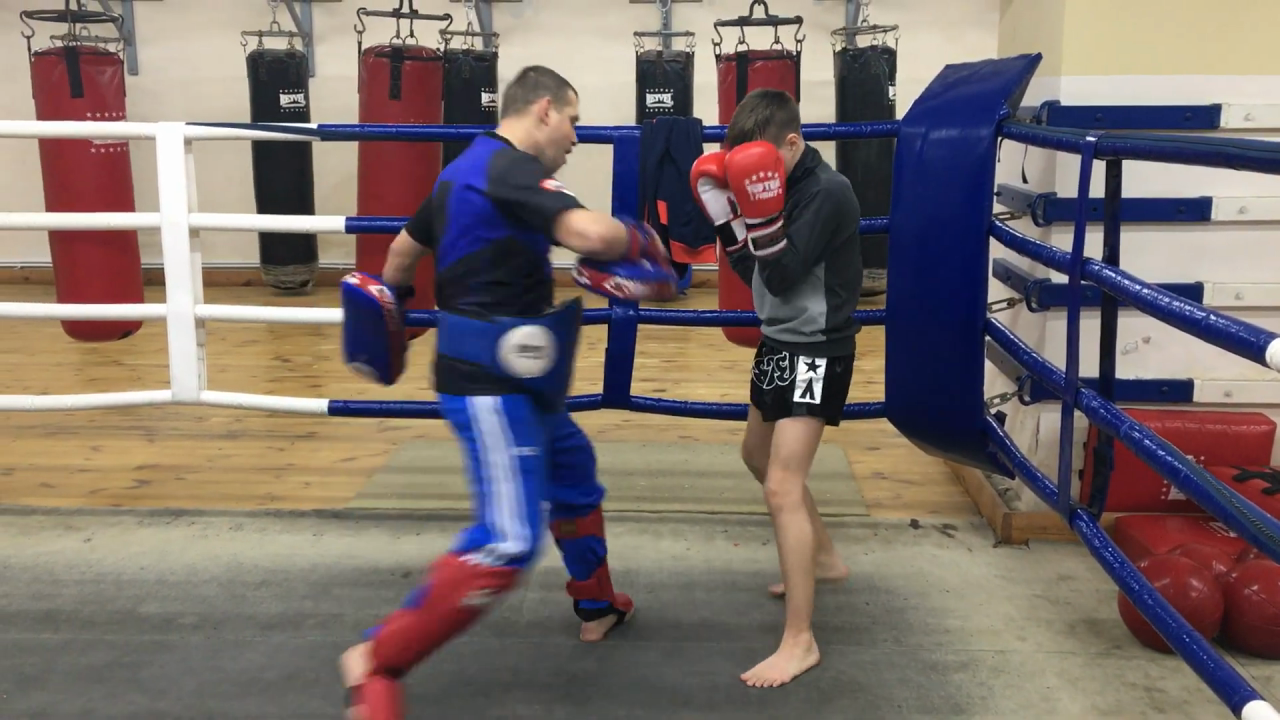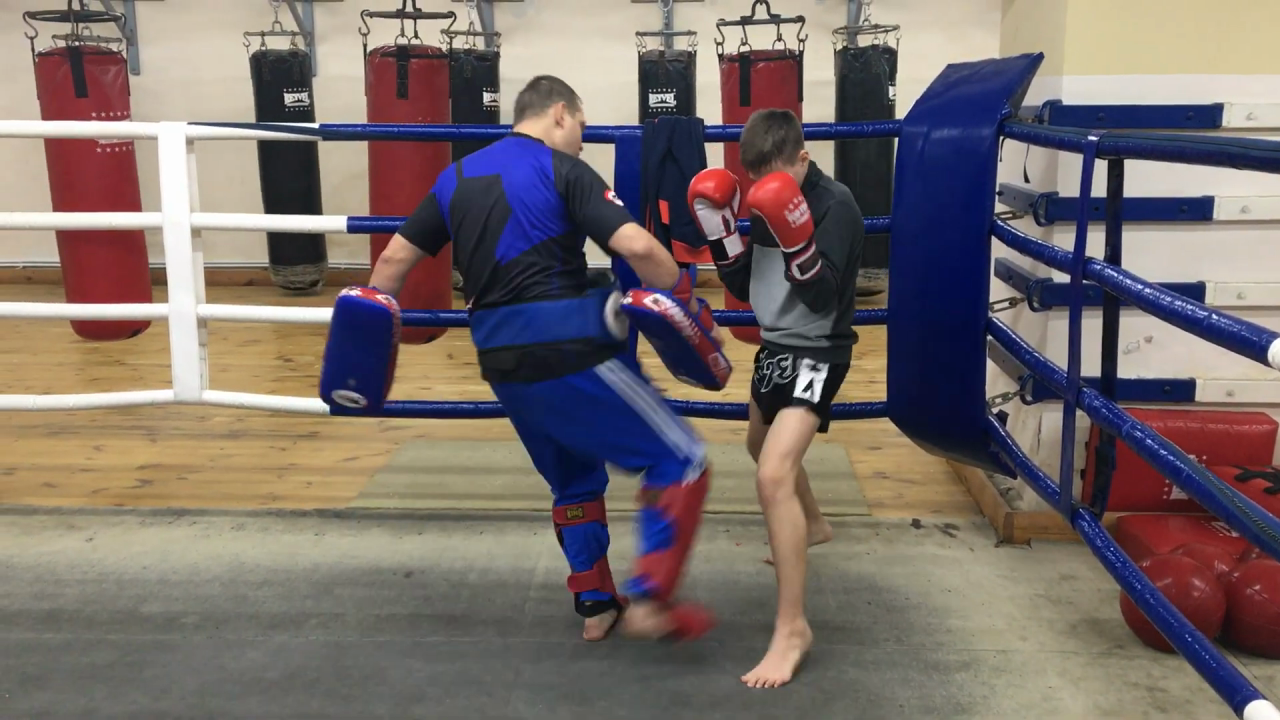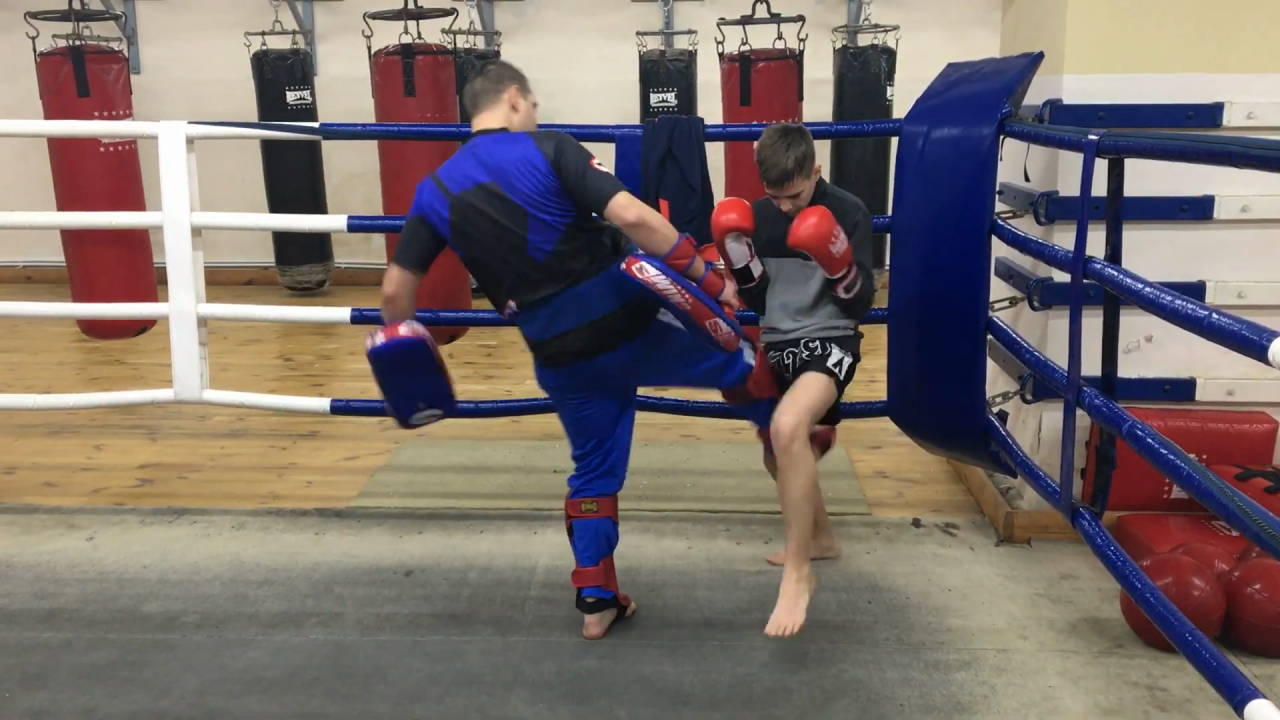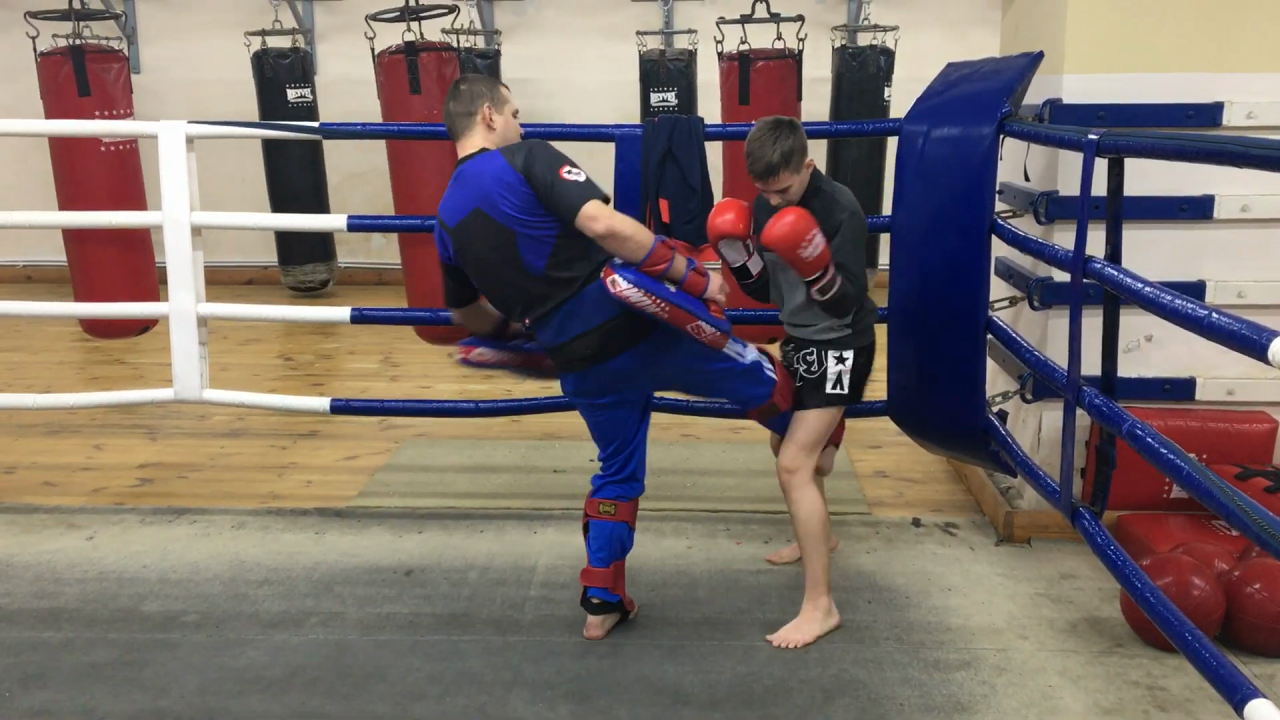
dt=0.2s
person 1, frame 1
left shoulder: (474, 168)
right shoulder: (511, 169)
left elbow: (408, 243)
right elbow: (591, 235)
left wrist: (391, 295)
right wrist: (642, 242)
left hip: (513, 375)
right hip: (495, 380)
left knee: (573, 476)
right knee: (508, 541)
left ankle: (598, 604)
right ankle: (378, 663)
person 1, frame 2
left shoulder: (458, 176)
right shoulder: (563, 169)
left elbow: (395, 261)
right elbow: (638, 248)
right wrist: (694, 314)
left hip: (504, 360)
right hip: (570, 349)
left knee: (576, 481)
right knee: (679, 463)
left ankle: (597, 603)
right ankle: (651, 601)
person 1, frame 3
left shoulder: (436, 190)
right shoulder: (549, 148)
left elbow: (397, 289)
right elbow: (631, 216)
right wrist: (707, 276)
left hip: (557, 350)
right hip: (619, 317)
left knee: (594, 469)
right knee: (734, 359)
left ankle: (595, 600)
person 1, frame 4
left shoulder: (449, 219)
right shoulder: (529, 162)
left elbow: (469, 314)
right elbow: (603, 224)
left wrist: (514, 325)
right wrist: (693, 276)
left hip: (576, 358)
right hip: (628, 325)
left knee: (617, 472)
right knee: (754, 373)
left ankle: (600, 602)
person 2, frame 1
left shoulder: (828, 192)
right shoulder: (777, 189)
left elbow: (781, 277)
right elbow: (752, 271)
left wrist: (763, 209)
right wrist: (723, 209)
left hip: (814, 353)
right hip: (779, 345)
left knee: (781, 491)
right knee: (758, 456)
left ankle: (799, 641)
right ankle: (824, 557)
person 2, frame 2
left shoulder: (835, 203)
right shoulder: (765, 205)
left elbow: (820, 294)
right elbow: (743, 287)
left wrist: (793, 232)
right wrist: (716, 224)
left hip: (814, 355)
right hip: (776, 348)
left knee: (773, 477)
right knee: (762, 448)
left ankle: (791, 628)
right ankle: (813, 525)
person 2, frame 3
left shoulder: (848, 212)
right shoulder: (763, 214)
left elbow: (859, 303)
right elbow: (756, 300)
left wrist: (835, 259)
right wrist: (737, 251)
left hip: (829, 344)
right hip: (780, 346)
left knee: (787, 429)
right knee: (779, 455)
left ankle: (798, 570)
right ankle: (819, 536)
person 2, frame 4
left shoulder: (840, 208)
right shoulder: (763, 208)
left elbow: (842, 302)
right elbow: (763, 292)
left wrist: (812, 259)
right wrist: (736, 253)
left hip: (839, 347)
right hip: (799, 341)
left knee: (794, 463)
right knee: (793, 448)
left ankle: (819, 605)
right ankle: (817, 536)
